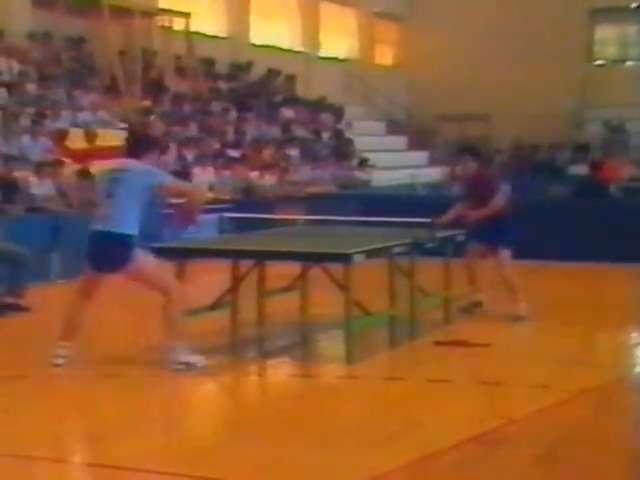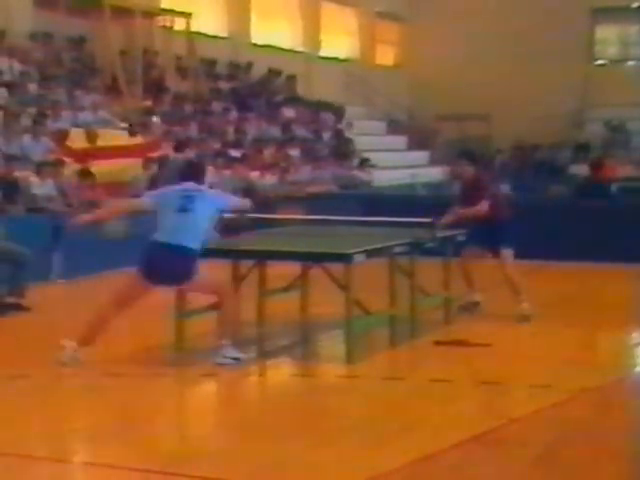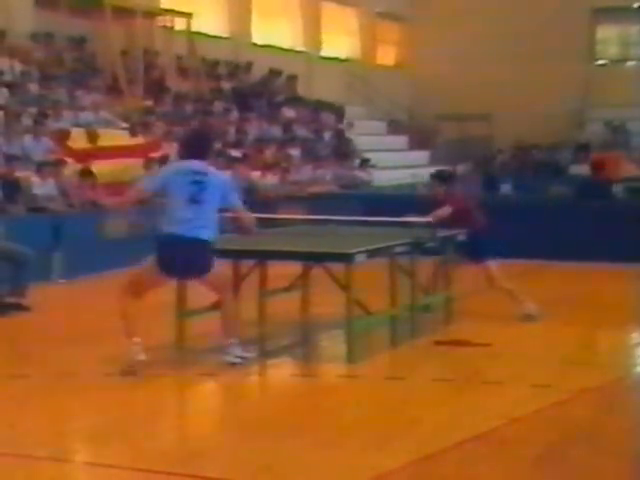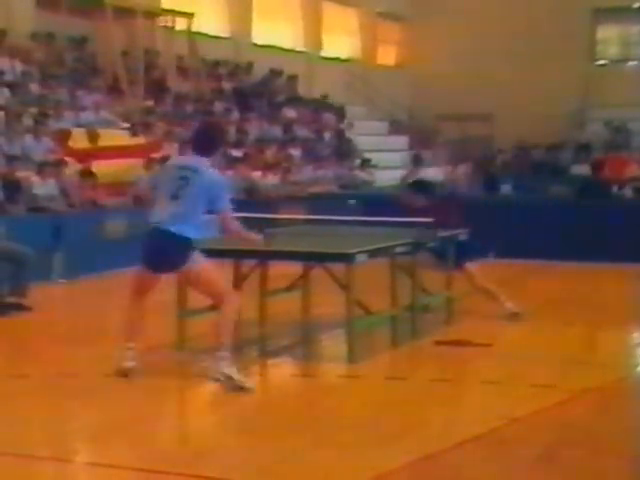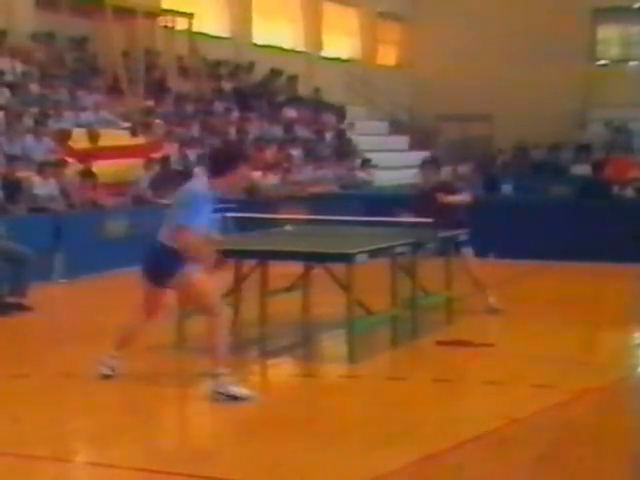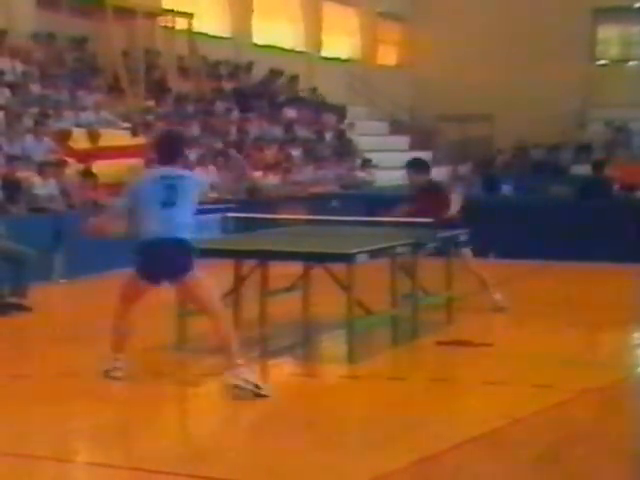
dt=0.3s
person 1, frame 1
left shoulder: (109, 173)
right shoulder: (146, 173)
right elbow: (190, 191)
right wrist: (192, 207)
left hip: (97, 242)
right hip: (121, 244)
left knee: (83, 295)
right knee: (173, 291)
left ankle: (62, 349)
right ankle: (178, 352)
person 1, frame 2
left shoulder: (165, 193)
right shoulder: (213, 196)
left elbow: (126, 206)
right elbow: (245, 205)
left wrist: (88, 218)
left hip: (154, 257)
right hip: (183, 262)
left knee: (116, 306)
right knee: (227, 293)
left ankle: (74, 350)
right ankle: (225, 349)
person 1, frame 3
left shoulder: (170, 171)
right shoulder: (221, 180)
left elbow: (133, 196)
right elbow: (243, 218)
left wrist: (114, 202)
right wrist: (250, 228)
left hip: (169, 249)
right hip: (200, 253)
left knee: (128, 294)
right knee: (225, 291)
left ankle: (136, 348)
right ankle: (233, 348)
person 1, frame 4
left shoulder: (169, 166)
right shoulder: (214, 178)
left elbow: (148, 194)
right elbow: (229, 225)
right wrist: (253, 238)
left hip: (154, 242)
right hip: (178, 247)
left knee: (137, 298)
right knee: (229, 299)
left ankle: (129, 355)
right ankle: (223, 364)
person 1, frame 5
left shoulder: (204, 188)
right shoulder: (198, 193)
right elbow: (182, 238)
right wrist: (208, 262)
left hip: (157, 258)
right hip: (170, 261)
left knee: (148, 313)
right knee: (219, 313)
left ankle: (111, 360)
right ankle: (221, 379)
person 1, frame 6
left shoulder: (141, 182)
right shoulder: (194, 180)
left elbow: (114, 217)
left wrist: (96, 224)
left hip: (150, 252)
right hip: (179, 253)
left knee: (124, 303)
right knee: (218, 315)
left ankle: (117, 363)
right ankle: (239, 372)
person 2, frame 1
left shoulder: (487, 176)
right shoulder: (470, 180)
left elbow: (500, 201)
right elbow: (463, 204)
left wrist: (478, 214)
right wrist: (445, 219)
left hip: (498, 223)
right hip: (483, 223)
left knee: (504, 268)
right knee: (469, 258)
left ankle: (520, 305)
right ankle: (477, 297)
person 2, frame 2
left shoulder: (483, 182)
right shoulder: (467, 185)
left elbow: (483, 208)
right elbow: (460, 210)
left wrist: (462, 213)
right wrist: (441, 222)
left hip: (499, 225)
right hip: (481, 227)
left knee: (507, 267)
right knee: (464, 260)
left ankle: (524, 305)
right ankle: (474, 298)
person 2, frame 3
left shoulder: (453, 199)
right shoulder: (446, 201)
left elbow: (445, 213)
right elbow: (452, 223)
left wrist: (427, 219)
left hip: (477, 239)
right hip: (466, 239)
left knee: (494, 279)
left ankle: (526, 305)
person 2, frame 4
left shoulder: (441, 205)
right shoulder: (414, 208)
left hip: (458, 247)
right hip: (439, 249)
left knee: (477, 282)
left ankle: (507, 303)
person 2, frame 5
left shoulder: (447, 187)
right shoulder: (420, 195)
left elbow: (467, 198)
right elbow: (413, 217)
left wrist: (448, 199)
left hip: (457, 231)
left knee: (470, 268)
left ankle: (489, 298)
person 2, frame 6
left shoulder: (435, 187)
right shoulder: (417, 193)
left elbow: (456, 200)
left wrist: (452, 211)
left hip: (450, 228)
left knee: (471, 265)
left ankle: (494, 294)
